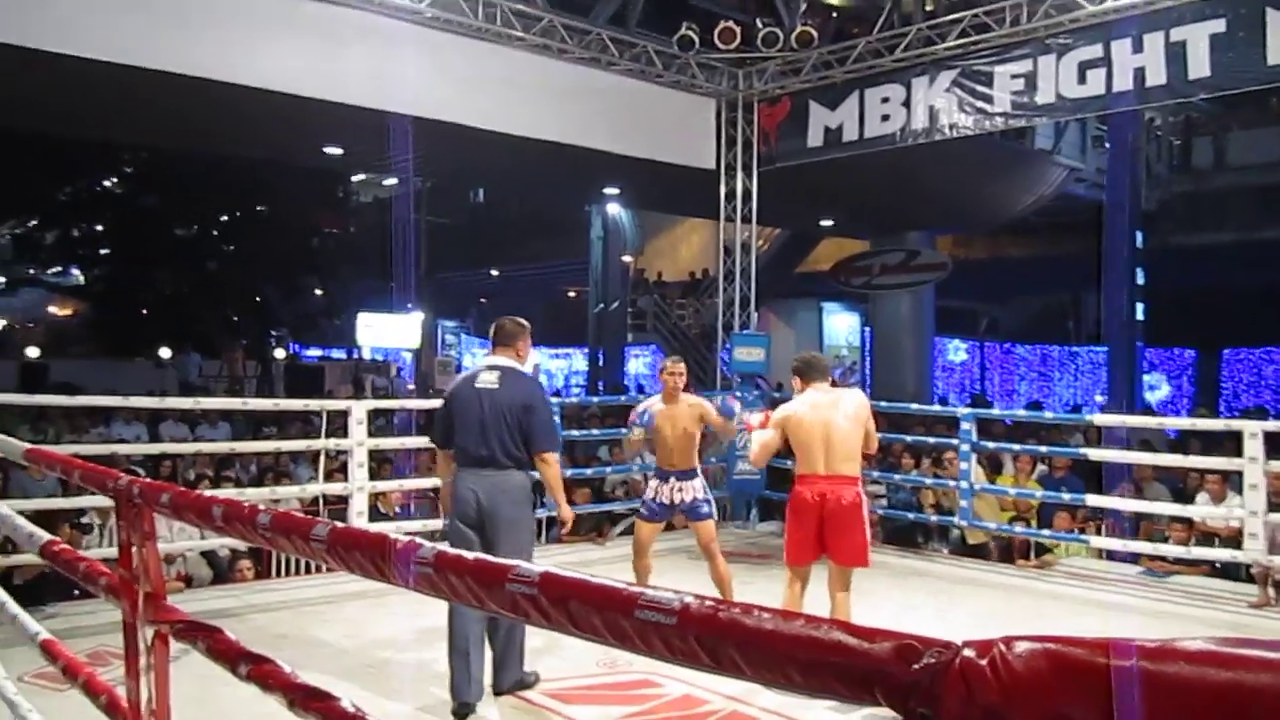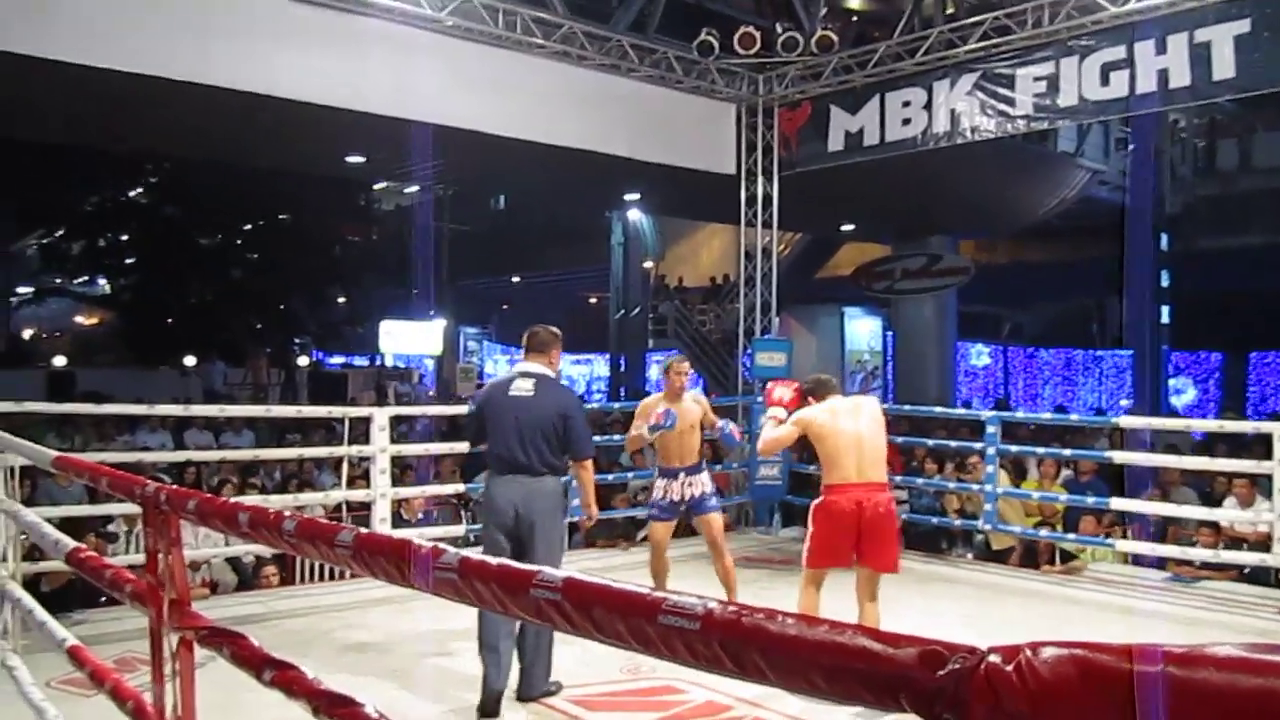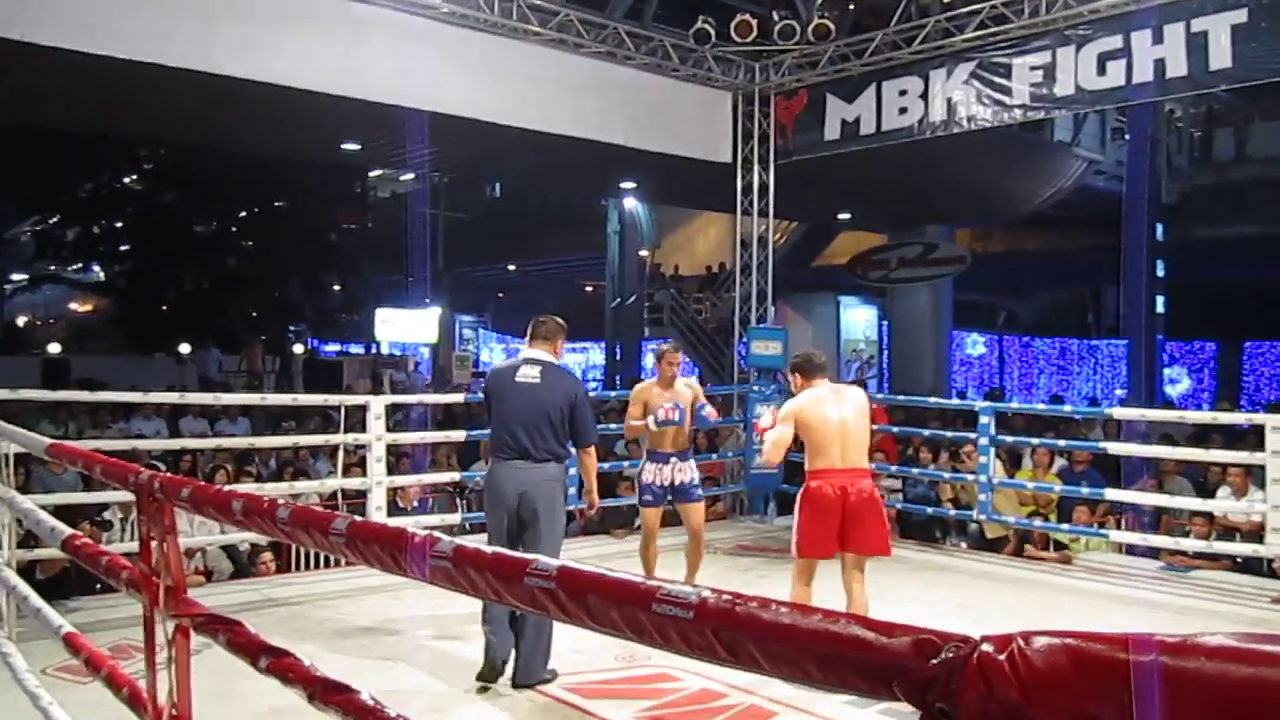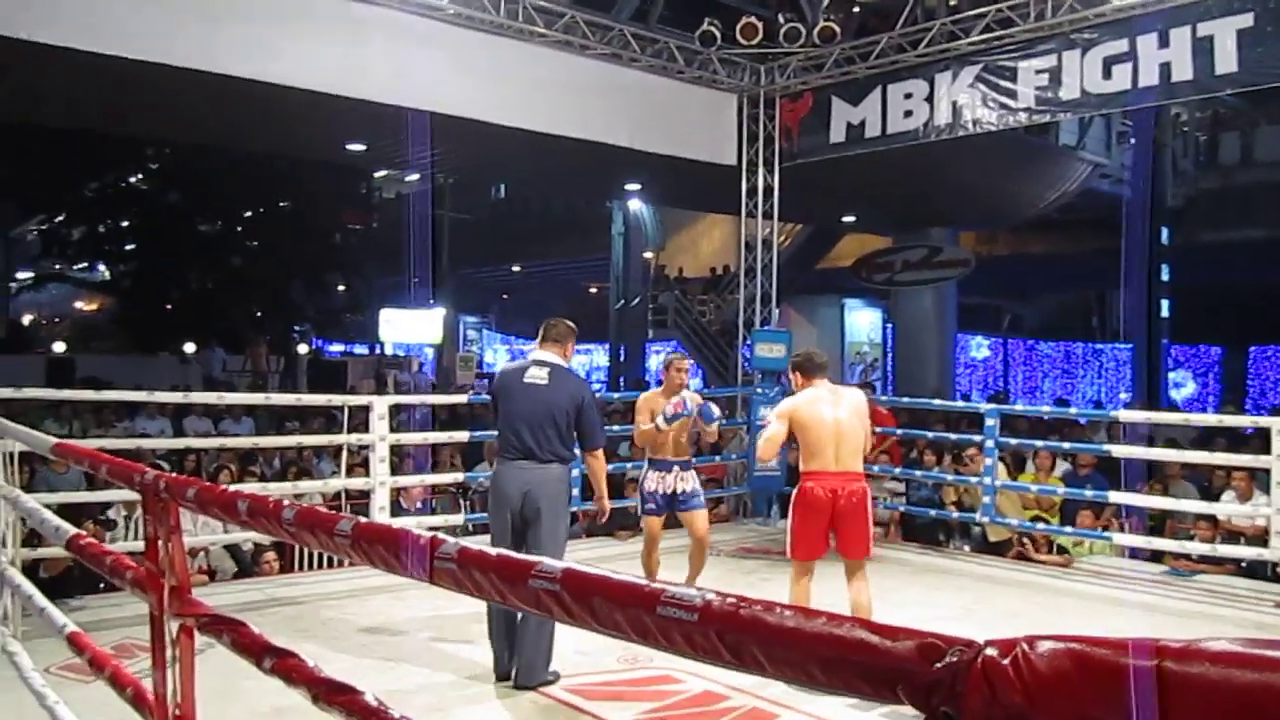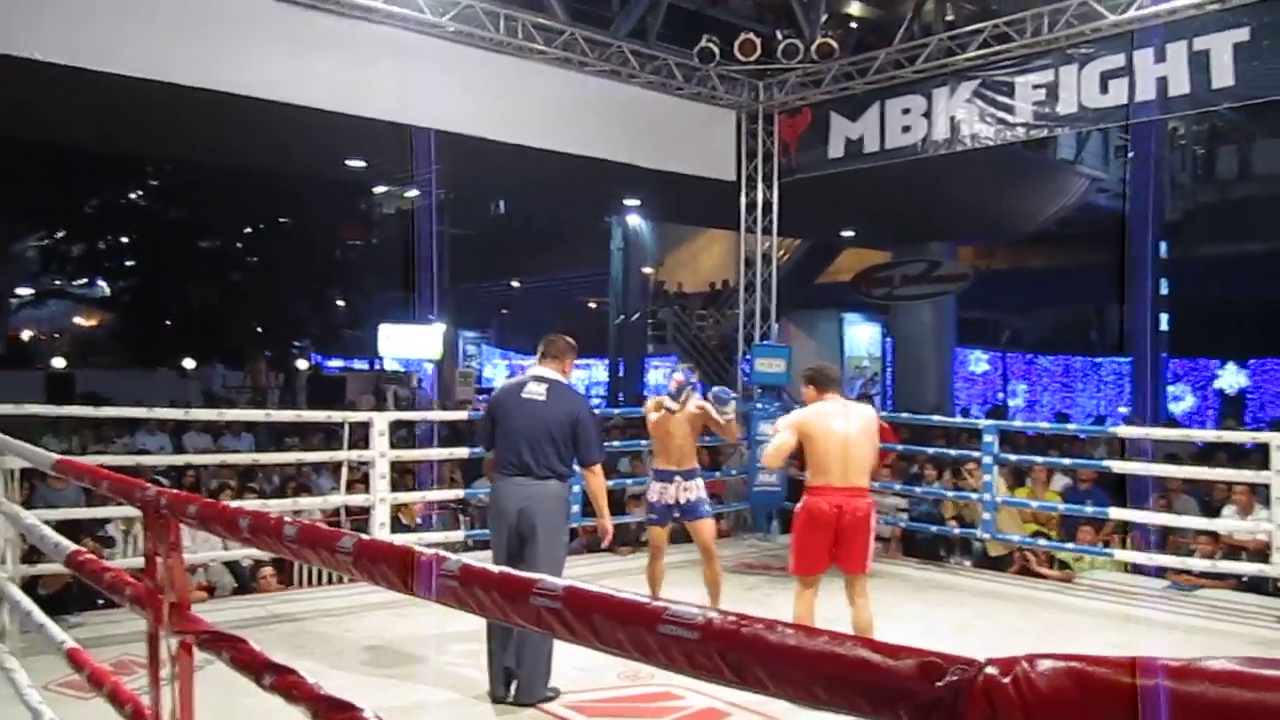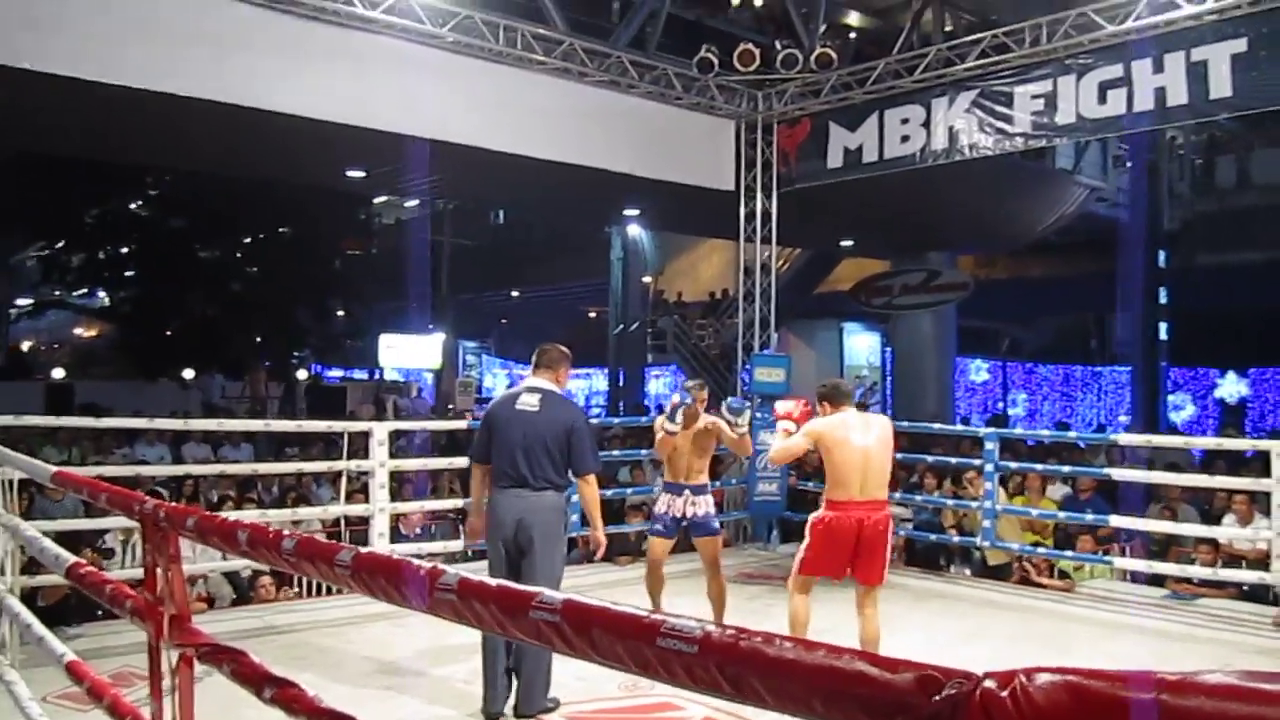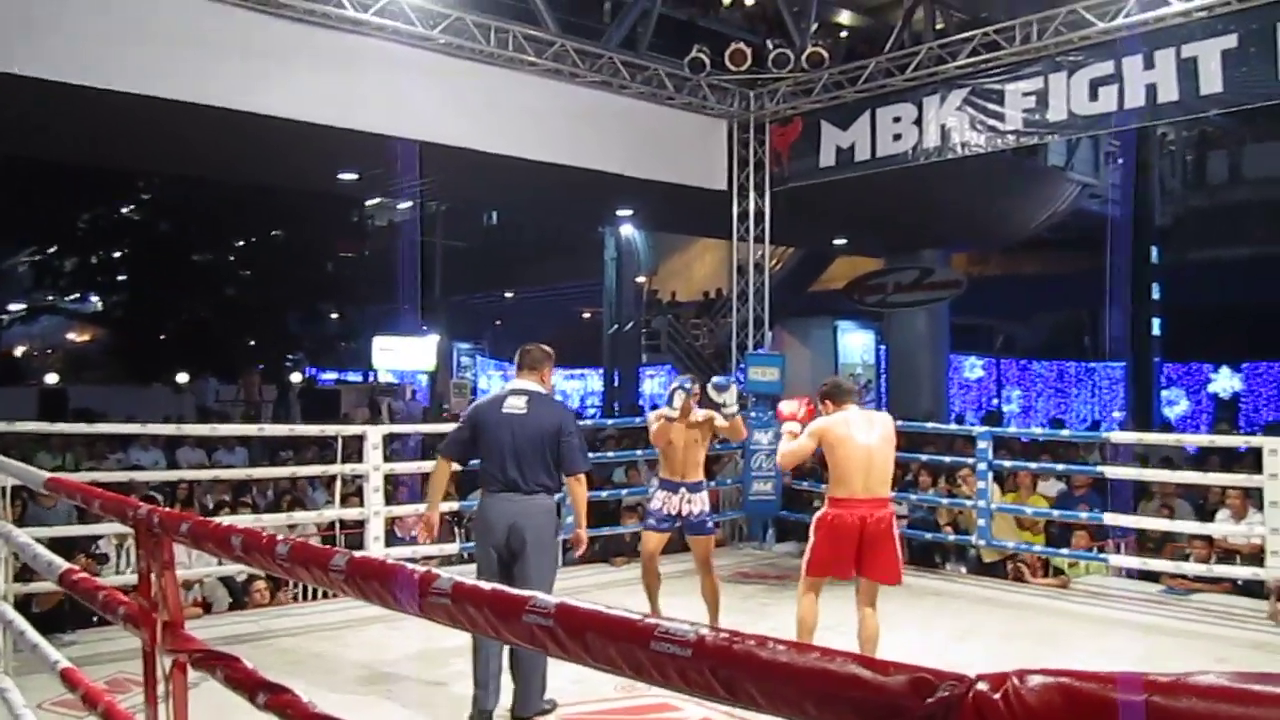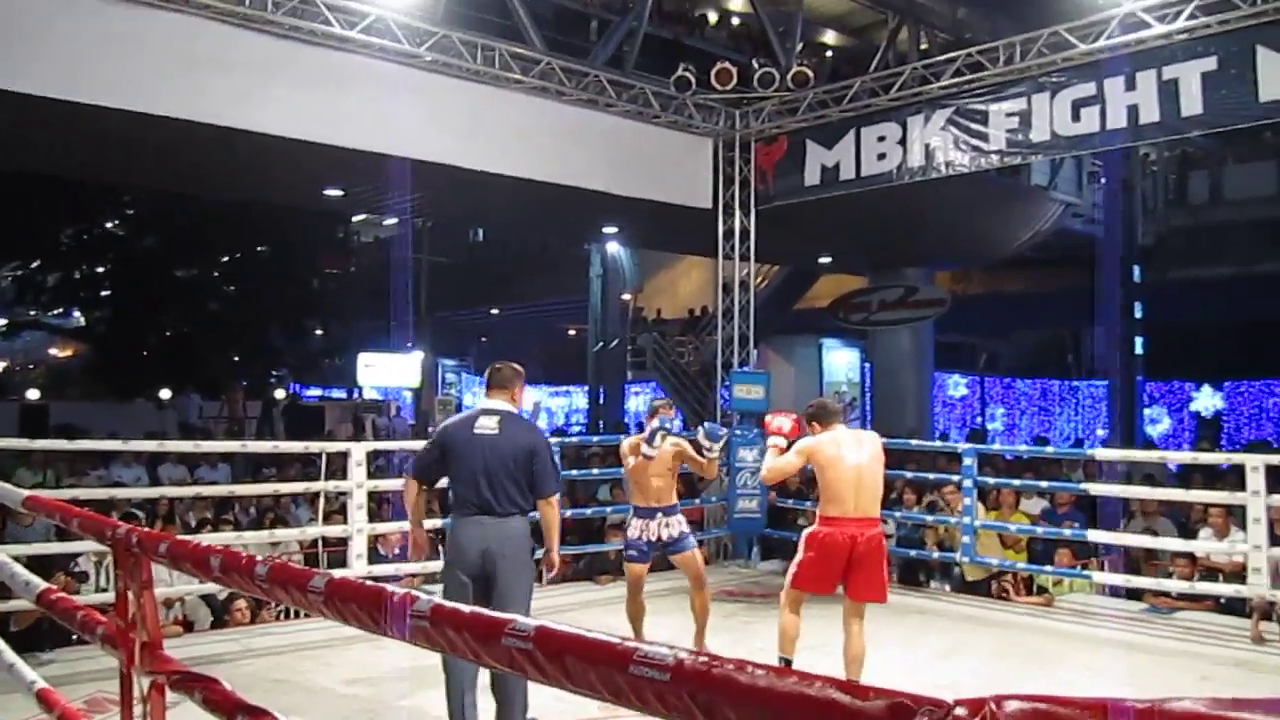
dt=0.2s
person 1, frame 1
left shoulder: (459, 387)
right shoulder: (529, 390)
left elbow: (443, 449)
right elbow: (545, 456)
left wrist: (447, 492)
right wrist: (562, 504)
left hip: (466, 487)
right hip: (509, 489)
right ankle: (508, 676)
person 1, frame 2
left shoulder: (490, 393)
right shoulder: (564, 397)
right elbow: (581, 462)
right wrist: (589, 502)
left hip: (498, 491)
right hip: (543, 494)
left ankle: (494, 679)
right ankle: (533, 682)
person 1, frame 3
left shoulder: (495, 377)
right shoulder: (569, 384)
right elbow: (585, 448)
right wrist: (591, 489)
left hip: (502, 476)
right hip: (545, 480)
left ankle: (495, 657)
right ankle: (530, 668)
person 1, frame 4
left shoulder: (504, 377)
right shoulder: (577, 387)
right elbow: (592, 451)
right wrist: (601, 494)
left hip: (506, 476)
right hip: (550, 481)
left ankle: (502, 662)
right ankle: (531, 670)
person 1, frame 5
left shoulder: (502, 394)
right shoulder: (574, 403)
right elbow: (591, 468)
right wrist: (603, 515)
left hip: (504, 493)
right hip: (547, 498)
left ankle: (499, 682)
right ankle: (531, 687)
person 1, frame 6
left shoulder: (498, 406)
right shoulder: (570, 413)
left elbow: (480, 466)
right elbow: (587, 477)
left wrist: (477, 514)
right wrist: (597, 526)
left hip: (502, 506)
right hip: (546, 509)
person 1, frame 7
left shoulder: (483, 408)
right shoulder: (558, 414)
left elbow: (445, 460)
right elbow: (575, 477)
left wrist: (433, 510)
right wrist: (580, 525)
left hip: (492, 509)
right hip: (537, 512)
person 1, frame 8
left shoulder: (452, 429)
right shoulder: (530, 434)
left elbow: (414, 483)
right elbow: (547, 501)
left wrist: (416, 529)
right wrist: (552, 547)
left hip: (464, 533)
right hip: (510, 535)
person 2, frame 1
left shoulder: (787, 411)
right shoulder: (858, 399)
left elbow: (757, 459)
right elbow: (871, 447)
left wrist: (757, 431)
left hip: (806, 495)
right hip: (847, 495)
left knee: (796, 582)
right knee: (840, 587)
person 2, frame 2
left shoulder: (809, 415)
right shoulder: (872, 403)
left elbow: (764, 448)
left wrist: (775, 413)
left hip: (837, 501)
right hip: (879, 500)
left knee: (811, 581)
right knee: (868, 593)
person 2, frame 3
left shoulder: (795, 406)
right shoulder: (858, 394)
left elbow: (772, 457)
left wrist: (769, 432)
left hip: (821, 488)
right hip: (862, 486)
left knee: (803, 574)
right knee: (854, 576)
person 2, frame 4
left shoulder: (791, 405)
right shoulder: (858, 397)
left elbow: (764, 454)
left wrist: (773, 426)
left hip: (814, 489)
right hip: (854, 488)
left knee: (801, 575)
right knee: (856, 575)
person 2, frame 5
left shoulder: (802, 417)
right shoulder: (868, 413)
left elbow: (770, 461)
left wrist: (781, 437)
left hip: (819, 503)
right hip: (858, 504)
left knee: (806, 589)
right knee: (858, 592)
person 2, frame 6
left shoulder: (822, 426)
right shoulder: (884, 423)
left elbow: (775, 456)
left wrist: (784, 425)
left hip: (837, 516)
right hip: (877, 516)
left knee: (798, 585)
right knee: (867, 605)
person 2, frame 7
left shoulder: (823, 425)
right shoulder: (885, 421)
left elbow: (784, 461)
left wrist: (789, 427)
left hip: (840, 513)
right hip: (879, 514)
left knee: (809, 590)
right knee: (867, 602)
person 2, frame 8
left shoulder: (813, 445)
right shoulder: (874, 440)
left elbow: (767, 476)
left wrist: (775, 444)
left hip: (831, 532)
right hip: (869, 533)
left knee: (790, 600)
right knee: (854, 620)
person 3, frame 1
left shoulder: (697, 405)
right shoulder: (647, 408)
left elbow: (725, 434)
right elbow: (631, 450)
left wrist: (729, 418)
right wrist: (635, 431)
left hip: (691, 482)
right hip: (660, 482)
left knee: (710, 549)
right knee: (639, 546)
person 3, frame 2
left shoulder: (699, 402)
right shoulder: (649, 405)
left elbow: (716, 428)
right elbow: (630, 444)
left wrist: (726, 434)
right wrist: (650, 429)
left hip: (698, 478)
right hip: (666, 480)
left knee: (718, 544)
right knee: (657, 547)
left ankle: (733, 602)
person 3, frame 3
left shoulder: (691, 388)
right shoulder: (643, 390)
left elbow: (706, 423)
right elbow: (628, 430)
left wrist: (709, 418)
right wrist: (654, 422)
left hip: (684, 465)
right hip: (655, 464)
left knee: (697, 532)
right knee: (649, 533)
left ankle: (689, 585)
person 3, frame 4
left shoulder: (694, 398)
right shoulder: (648, 399)
left elbow: (711, 438)
right elbow: (639, 440)
left wrist: (711, 424)
right wrist: (664, 420)
left hip: (685, 473)
right hip: (656, 474)
left knee: (702, 538)
right knee: (651, 540)
left ankle: (689, 586)
person 3, frame 5
left shoulder: (702, 407)
right shoulder: (656, 404)
left elbow: (732, 436)
right elbow: (655, 431)
left wrist: (727, 412)
right wrist: (672, 401)
left hip: (691, 481)
right hip: (661, 482)
left knee: (709, 549)
right knee: (656, 550)
left ankle: (716, 607)
person 3, frame 6
left shoulder: (714, 424)
right shoulder: (663, 422)
left elbow: (745, 451)
right elbow: (660, 453)
left wrist: (741, 424)
right wrist: (674, 423)
left hip: (701, 497)
right hip: (670, 495)
left knee: (713, 566)
right knee: (654, 561)
left ankle: (719, 624)
right ankle: (656, 611)
person 3, frame 7
left shoulder: (708, 417)
right shoulder: (658, 416)
left elbow: (739, 436)
right elbow: (657, 440)
left wrist: (730, 405)
right wrist: (672, 409)
left hip: (696, 494)
right hip: (665, 493)
left knee: (705, 565)
right knee: (648, 557)
left ankle: (714, 624)
right ankle: (654, 610)
person 3, frame 8
left shoulder: (678, 445)
right shoulder: (630, 445)
left elbow: (709, 473)
right elbow: (634, 476)
left wrist: (712, 450)
right wrist: (650, 447)
left hip: (672, 518)
right hip: (641, 520)
left knee: (699, 579)
right knee: (634, 588)
left ankle: (700, 641)
right ankle: (638, 639)
